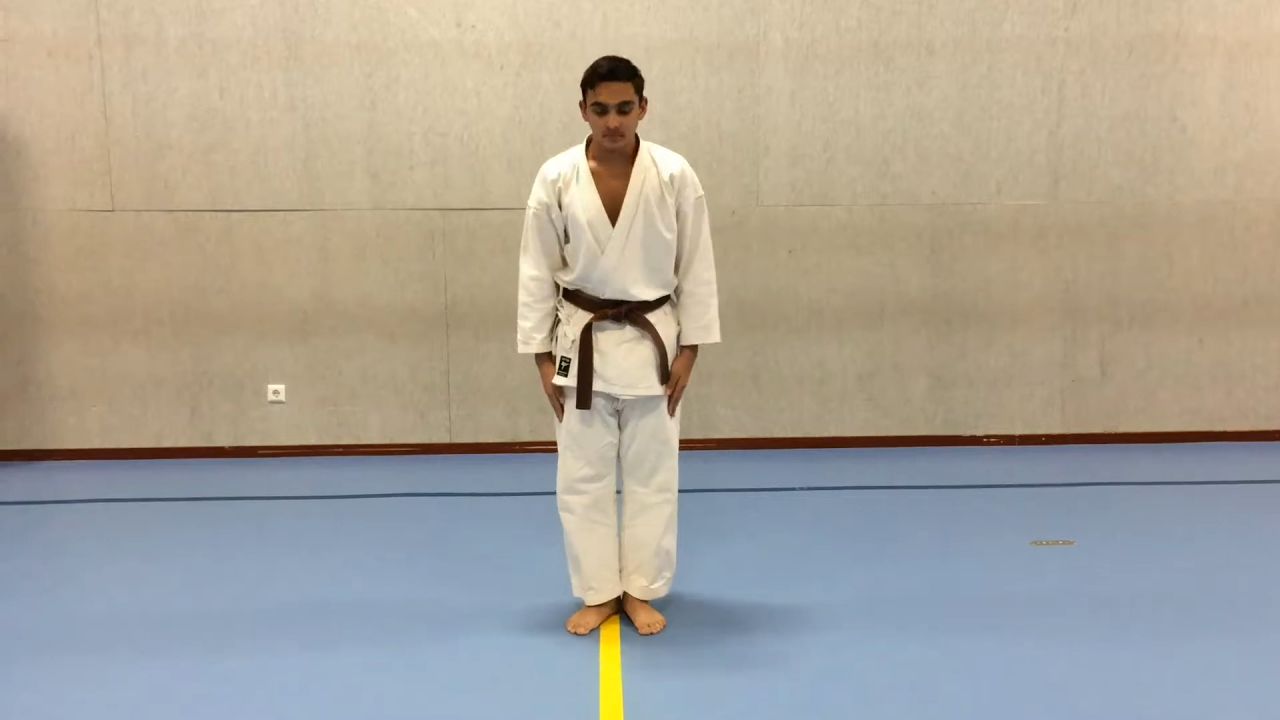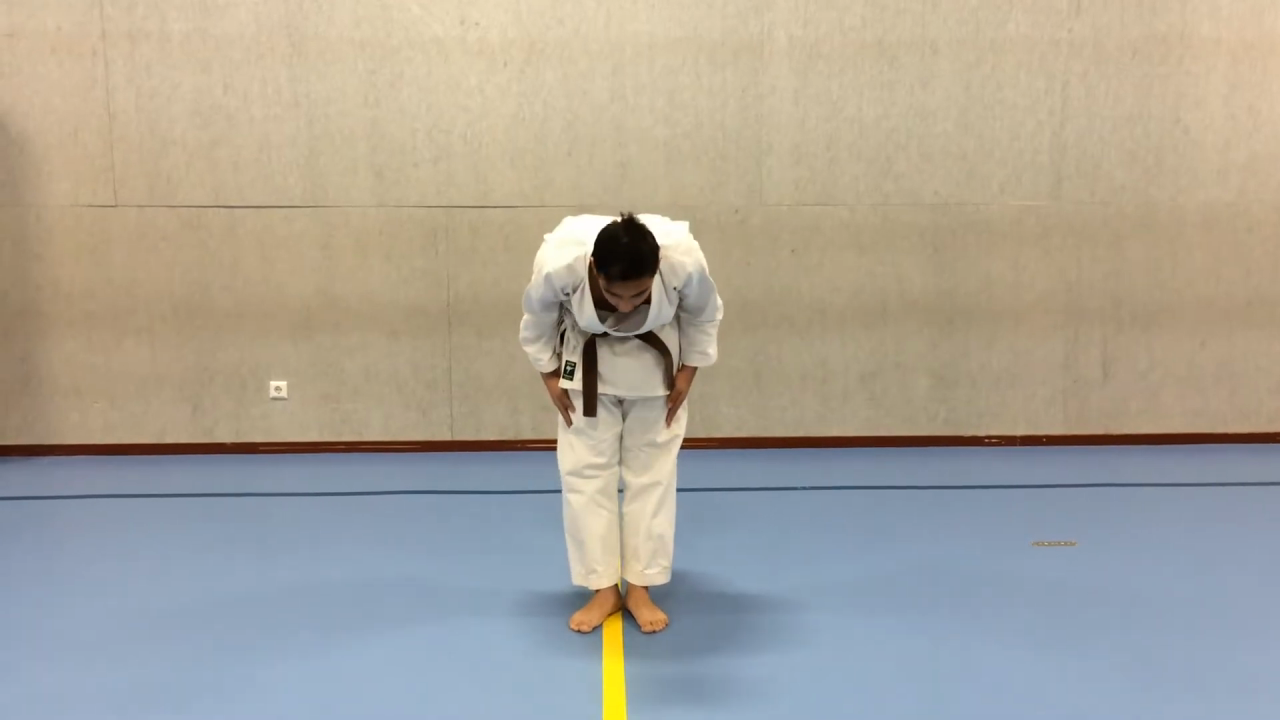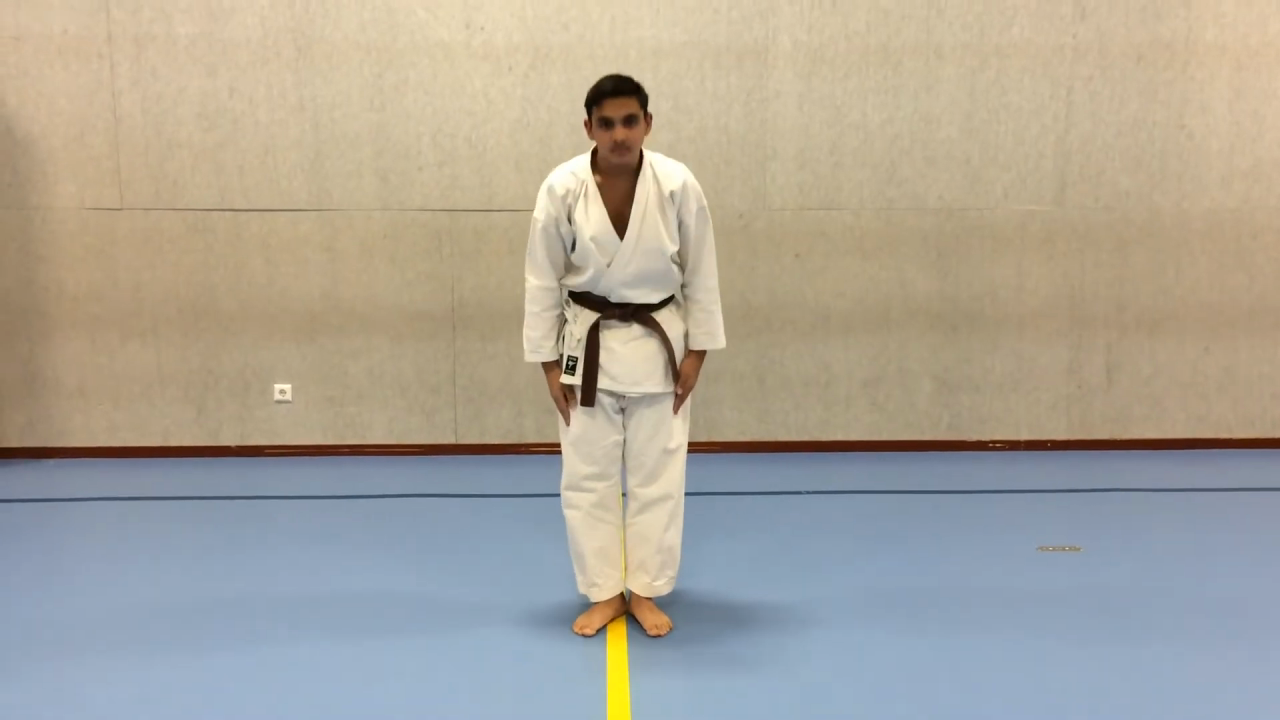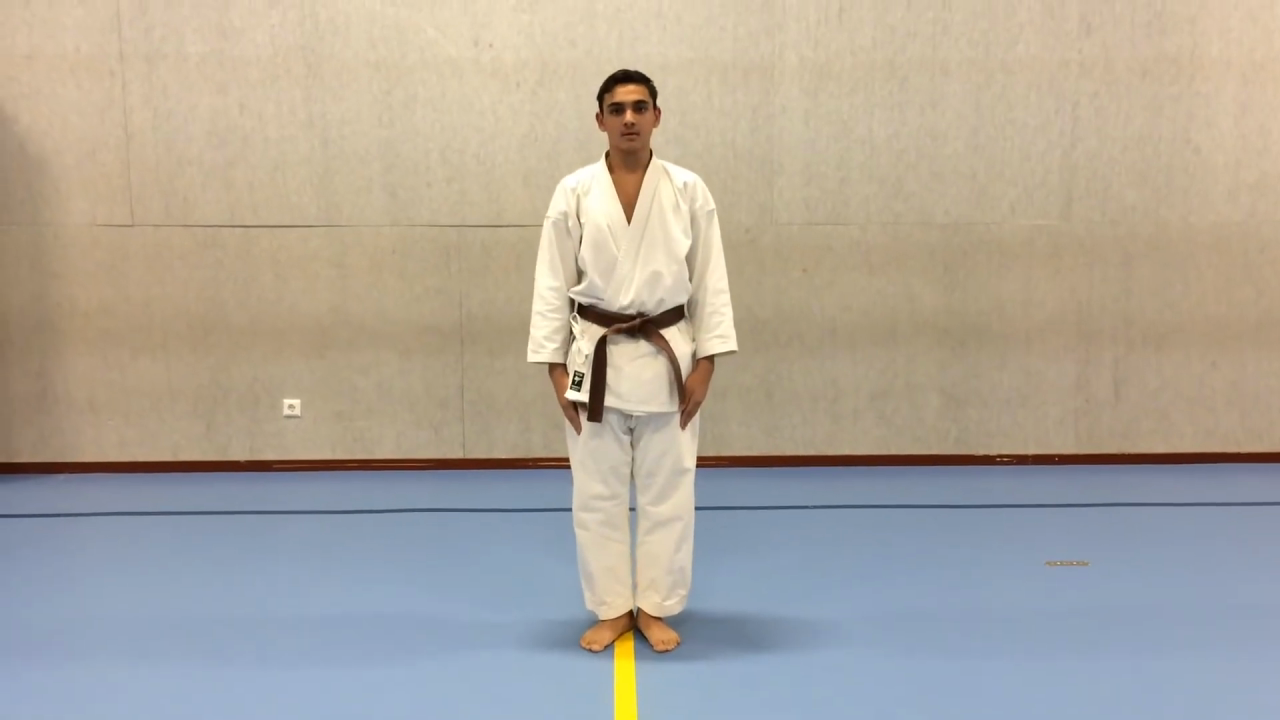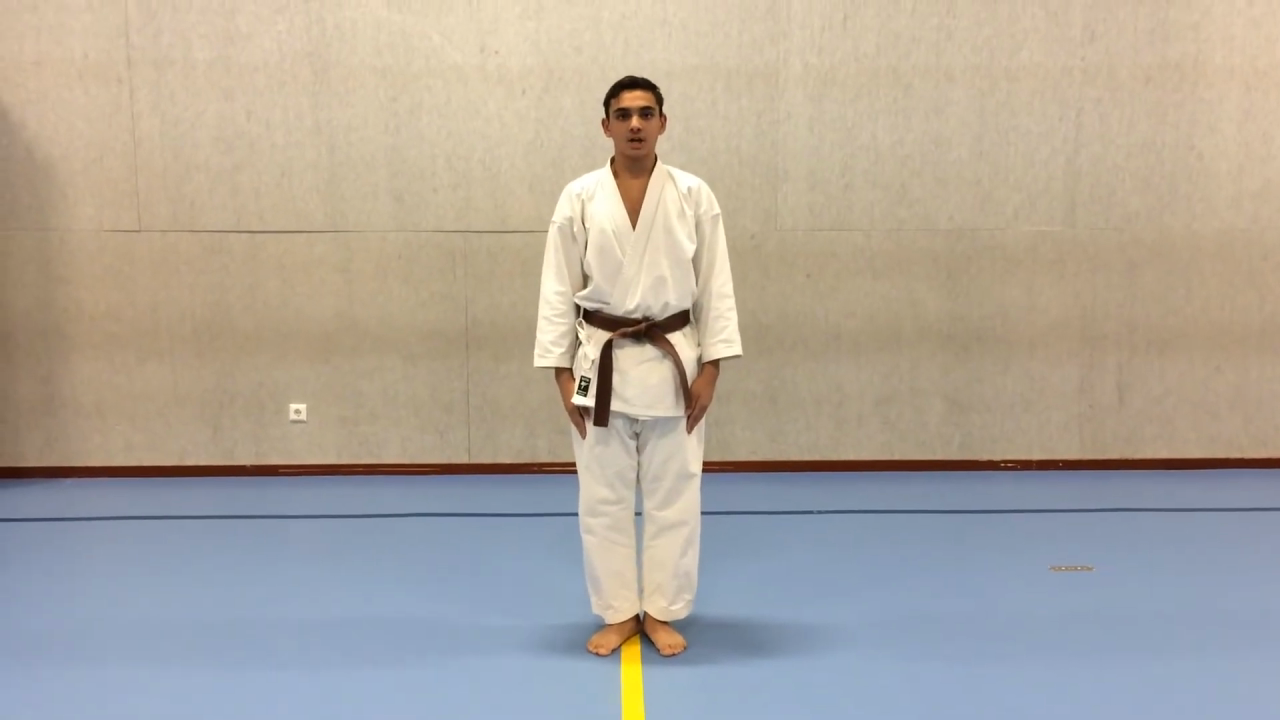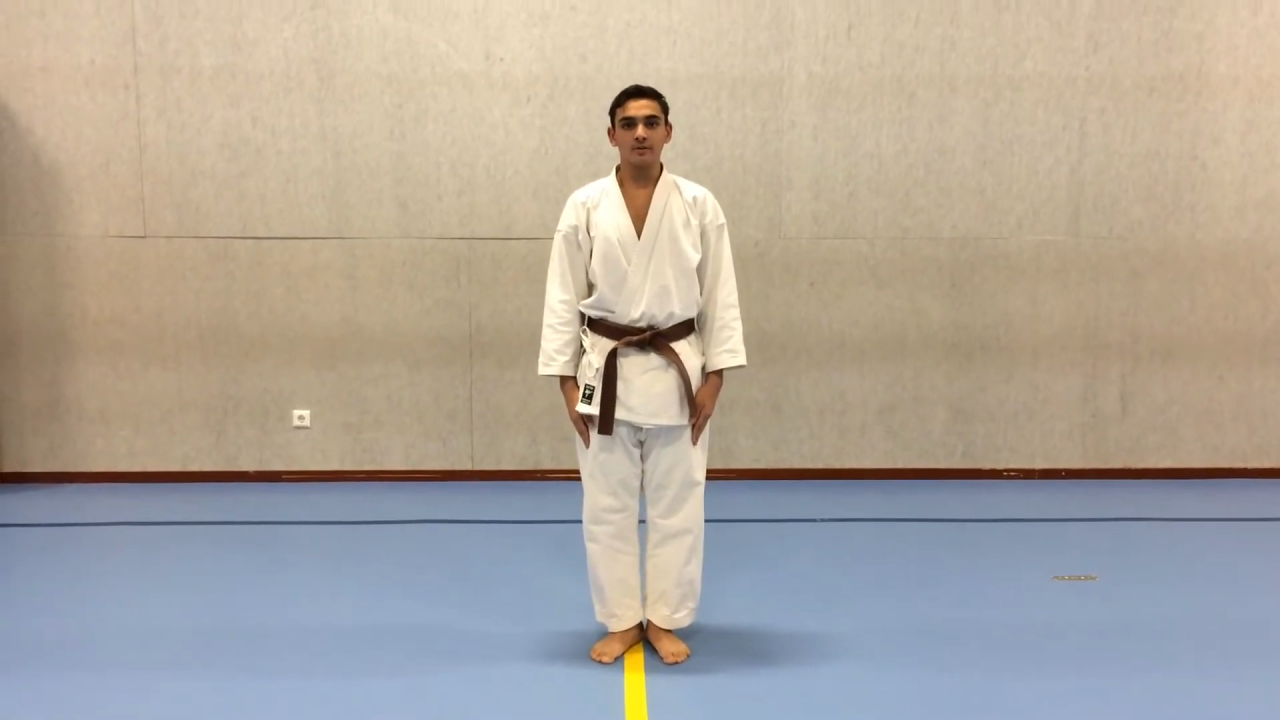
dt=0.7s
person 1, frame 1
left shoulder: (675, 175)
right shoulder: (555, 178)
left elbow: (697, 270)
right elbow: (537, 273)
left wrist: (688, 350)
right wrist: (543, 356)
left hip: (652, 341)
right hip: (583, 340)
left knee: (653, 475)
right knee: (583, 476)
left ankle: (640, 591)
right ankle: (597, 593)
person 1, frame 2
left shoulder: (684, 260)
right shoulder: (558, 263)
left elbow: (705, 312)
right elbow: (538, 318)
left wrist: (688, 371)
right wrist: (550, 375)
left hip: (654, 351)
right hip: (587, 353)
left knee: (652, 469)
right knee: (586, 469)
left ankle: (640, 587)
right ankle: (603, 588)
person 1, frame 3
left shoulder: (678, 185)
right shoulder: (561, 188)
left elbow: (701, 275)
right elbow: (542, 280)
left wrist: (696, 352)
right wrist: (549, 362)
left hip: (659, 343)
right hip: (588, 343)
left knee: (658, 476)
right knee: (587, 477)
left ankle: (645, 592)
right ankle: (603, 593)
person 1, frame 4
left shoulder: (687, 189)
right shoulder: (574, 191)
left elbow: (709, 280)
right elbow: (553, 283)
left wrist: (705, 362)
right wrist: (556, 368)
left hip: (666, 355)
right hip: (596, 355)
left knee: (667, 491)
right knee: (598, 493)
left ankle: (655, 607)
right ankle: (612, 608)
person 1, frame 5
left shoulder: (693, 194)
right shoulder: (579, 197)
left elbow: (714, 285)
right elbow: (558, 289)
left wrist: (710, 367)
right wrist: (562, 373)
left hip: (672, 361)
right hip: (602, 362)
left knee: (674, 496)
right knee: (603, 498)
left ankle: (662, 612)
right ankle: (617, 613)
person 1, frame 6
left shoulder: (698, 204)
right shoulder: (584, 205)
left elbow: (719, 295)
right elbow: (563, 297)
left wrist: (714, 377)
right wrist: (567, 381)
left hip: (676, 369)
right hip: (606, 369)
left knee: (677, 505)
right knee: (607, 505)
left ankle: (665, 620)
right ankle: (621, 621)
